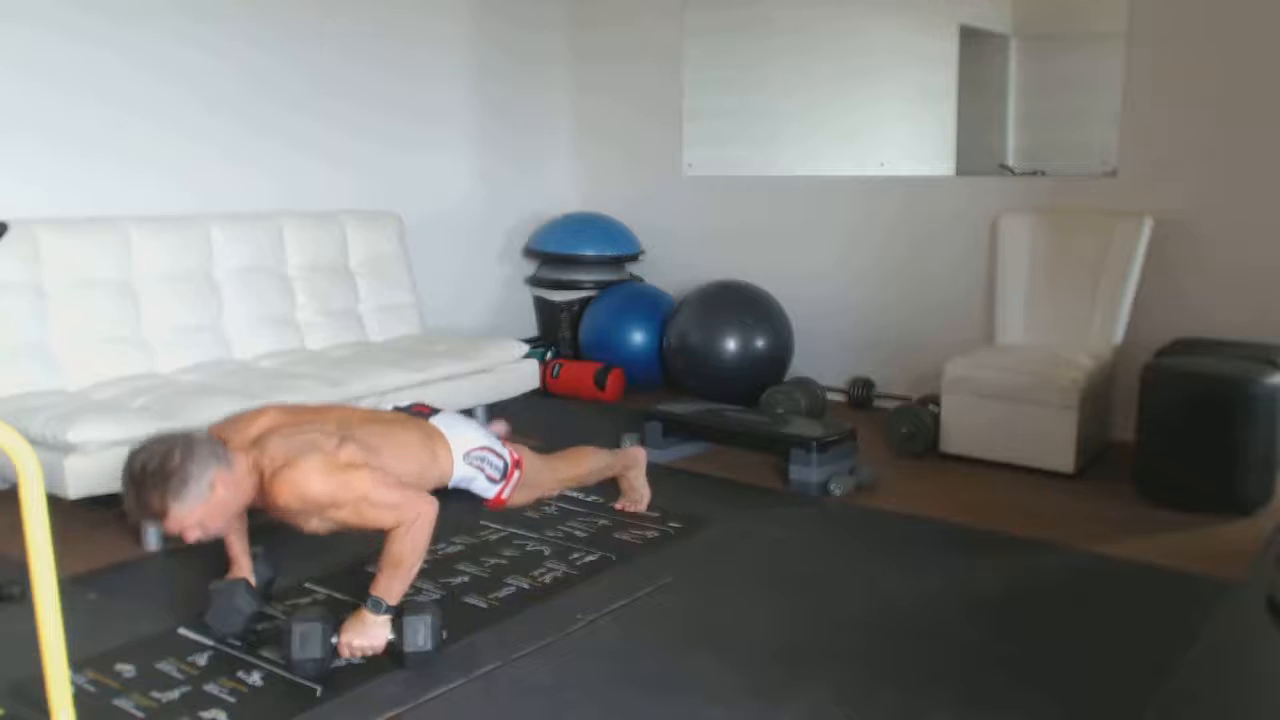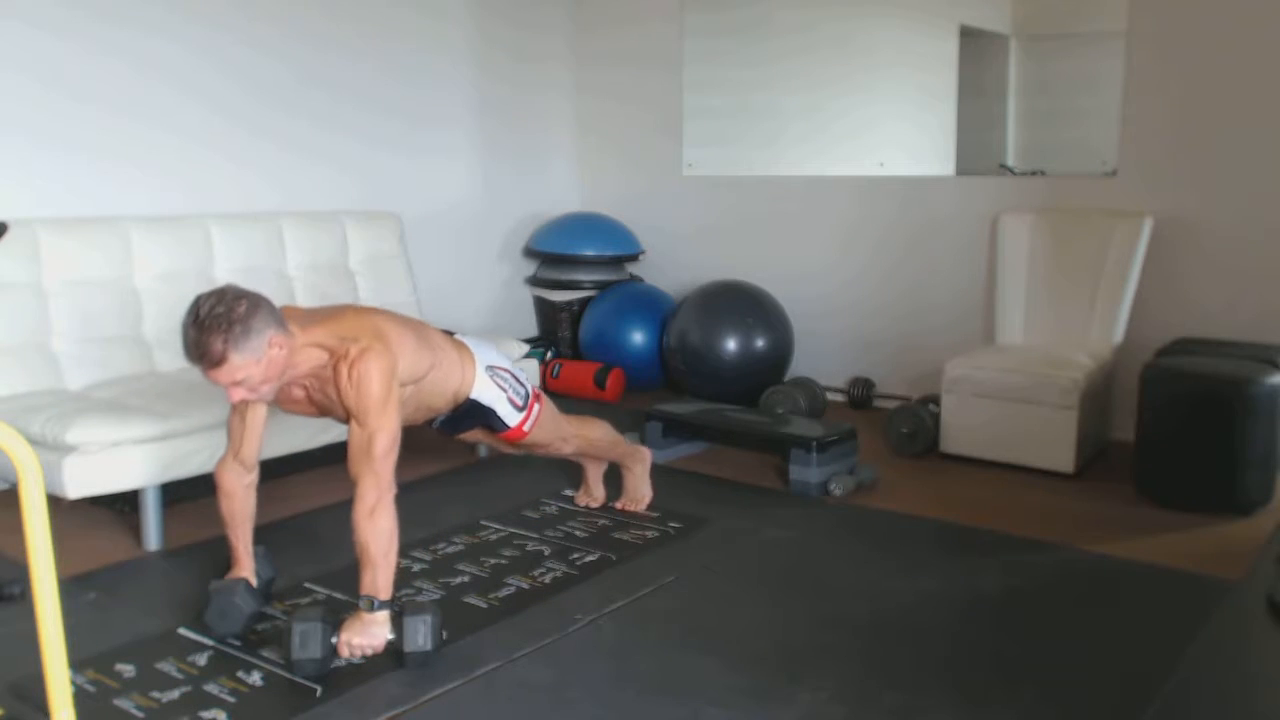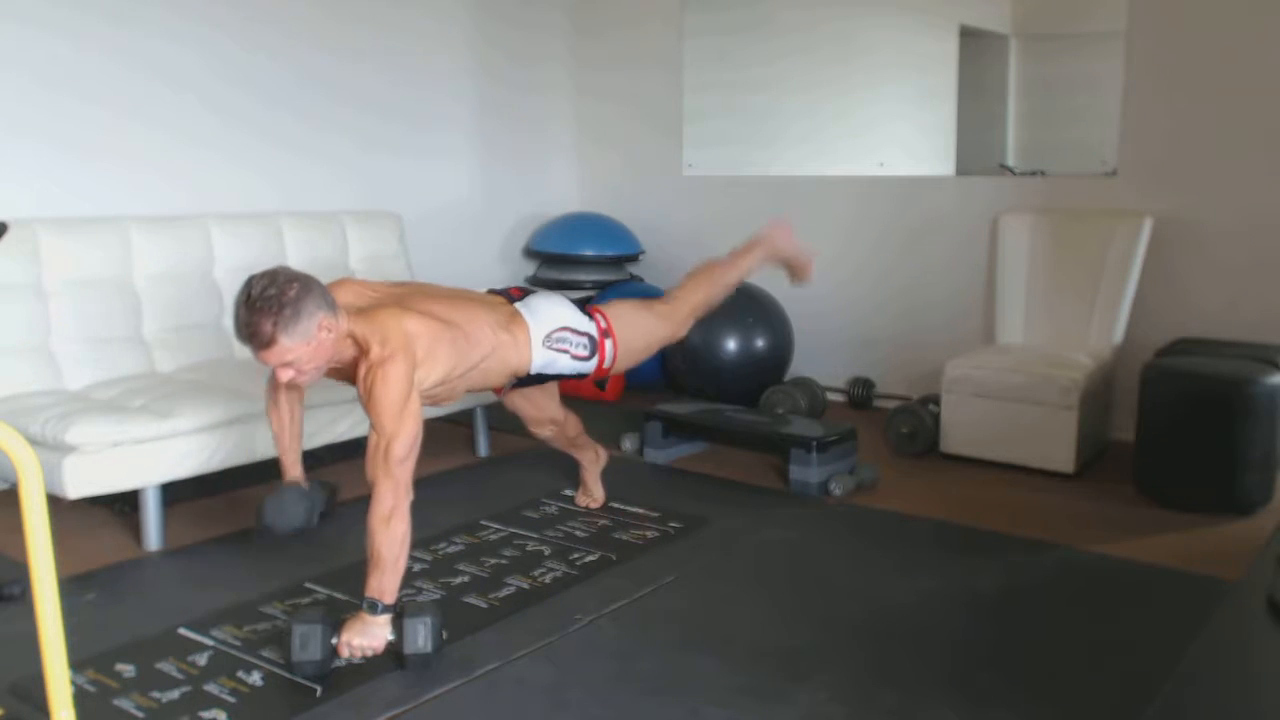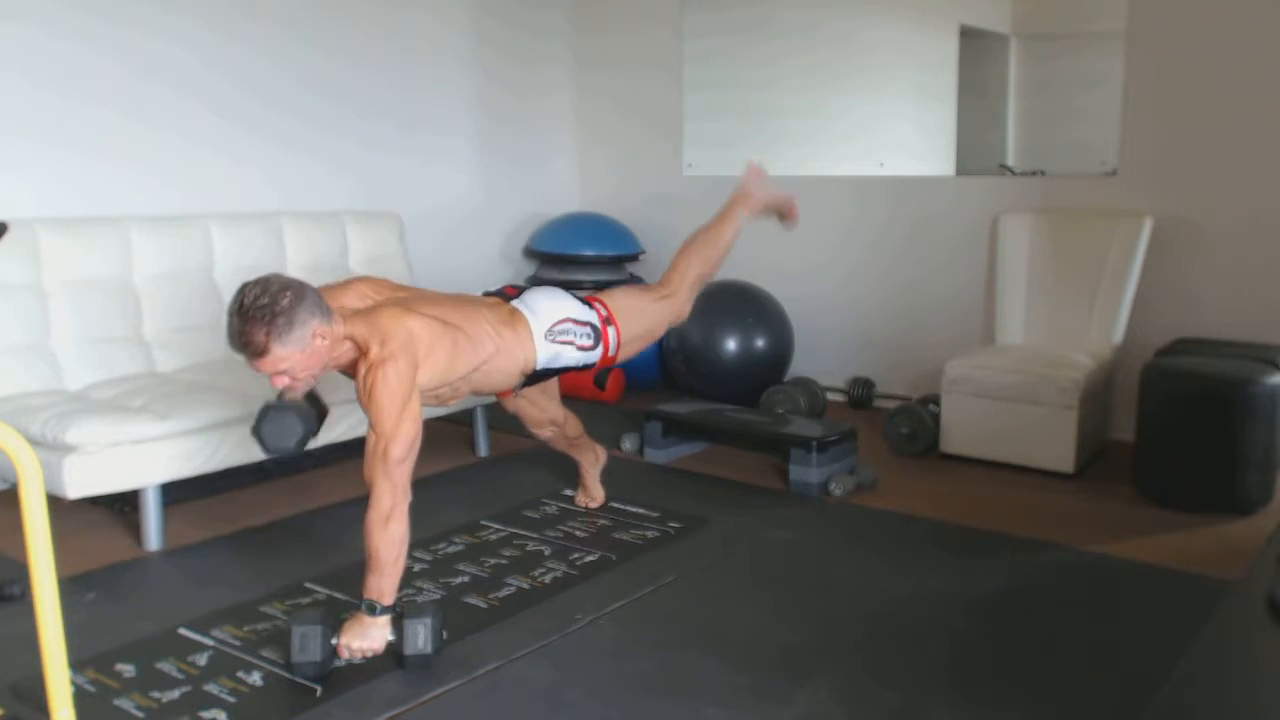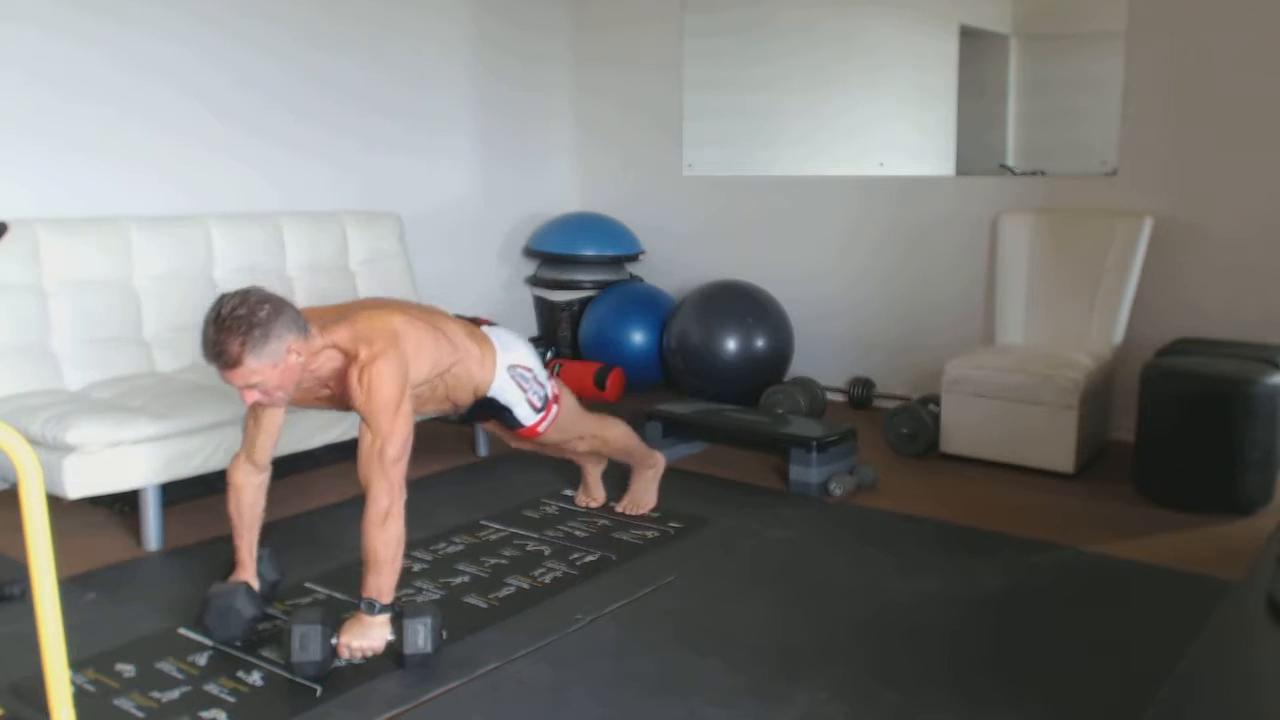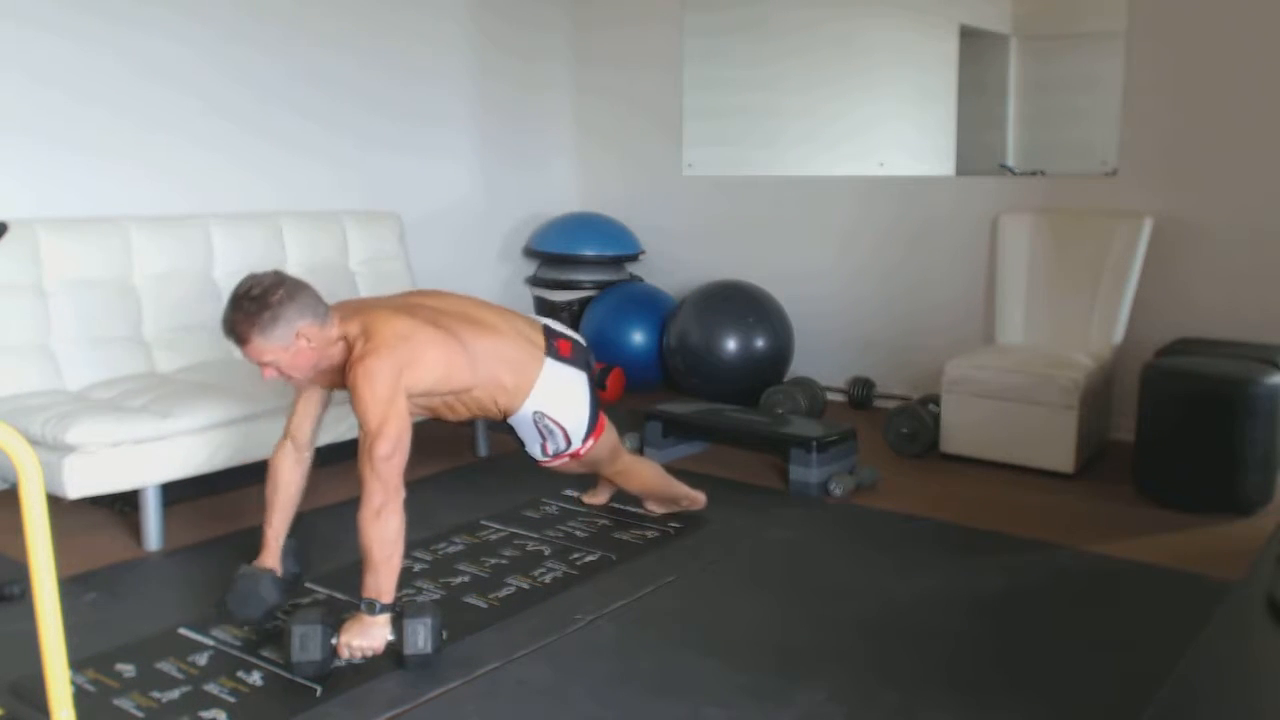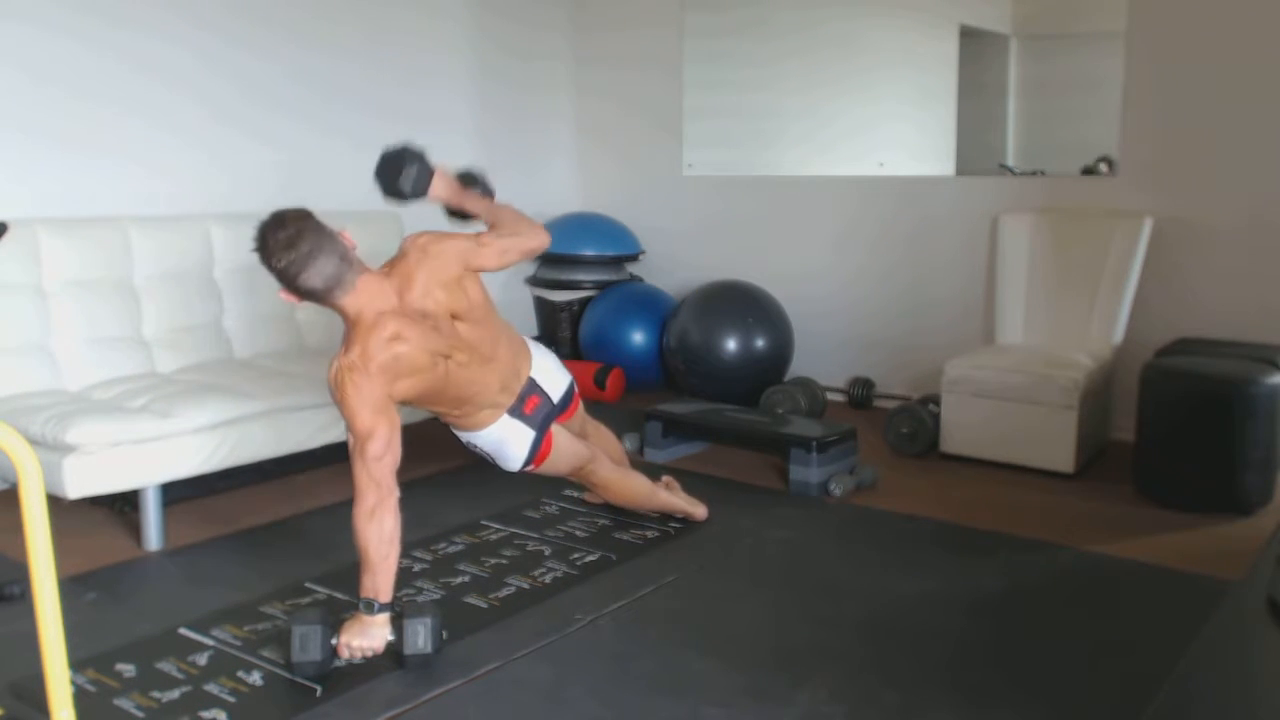
dt=0.7s
person 1, frame 1
left shoulder: (295, 483)
right shoulder: (224, 440)
left elbow: (421, 509)
left wrist: (377, 611)
right wrist: (242, 566)
left hip: (448, 447)
right hip: (404, 426)
left knee: (553, 476)
left ankle: (626, 459)
person 1, frame 2
left shoulder: (361, 360)
right shoulder: (259, 353)
left elbow: (375, 491)
right elbow: (237, 467)
left wrist: (374, 611)
right wrist: (242, 566)
left hip: (476, 375)
right hip: (436, 394)
left knee: (561, 435)
left ankle: (633, 458)
right ankle: (591, 462)
person 1, frame 3
left shoulder: (386, 359)
right shoulder: (324, 312)
left elbow: (391, 495)
right elbow: (284, 392)
left wrist: (377, 614)
right wrist: (293, 472)
left hip: (539, 332)
right hip: (500, 322)
left knee: (671, 315)
right knee: (544, 423)
left ankle: (766, 244)
right ankle: (589, 457)
person 1, frame 4
left shoulder: (386, 362)
right shoulder: (327, 304)
left elbow: (390, 499)
left wrist: (374, 614)
right wrist: (292, 388)
left hip: (543, 328)
right hip: (504, 317)
left knee: (673, 299)
right knee: (544, 423)
left ankle: (748, 198)
right ankle: (588, 463)
person 1, frame 5
left shoulder: (373, 362)
right shoulder: (279, 355)
left elbow: (386, 497)
right elbow: (249, 467)
left wrist: (375, 614)
right wrist: (245, 569)
left hip: (499, 366)
right hip: (460, 364)
left knee: (582, 433)
left ankle: (646, 463)
right ankle: (590, 463)
person 1, frame 6
left shoulder: (372, 363)
right shoulder: (330, 332)
left elbow: (383, 498)
right elbow: (292, 446)
left wrist: (375, 614)
right wrist: (269, 553)
left hip: (551, 389)
left knee: (610, 460)
left ankle: (683, 498)
right ankle: (608, 478)
person 1, frame 7
left shoulder: (358, 372)
right shoulder: (430, 254)
left elbow: (378, 497)
right elbow: (534, 237)
left wrist: (374, 615)
right wrist: (458, 194)
left hip: (503, 429)
right hip: (537, 370)
left knee: (591, 468)
right knee: (586, 429)
left ankle: (683, 506)
right ankle: (630, 481)
